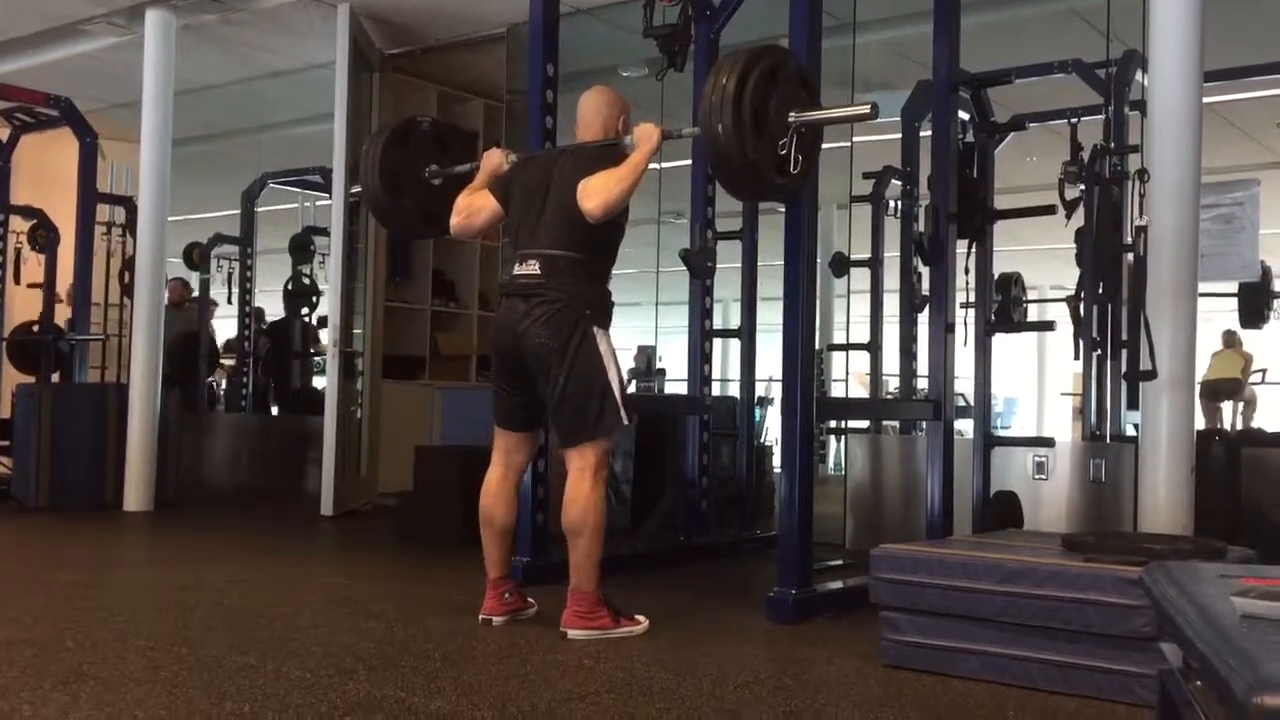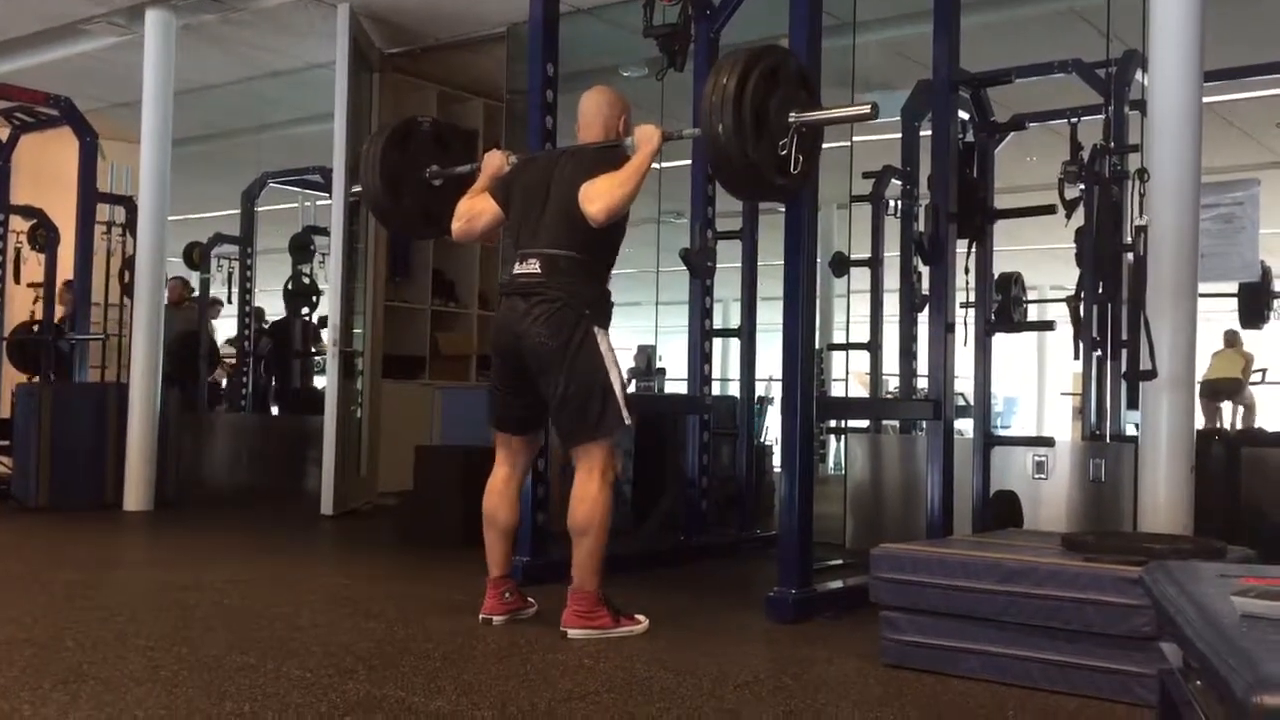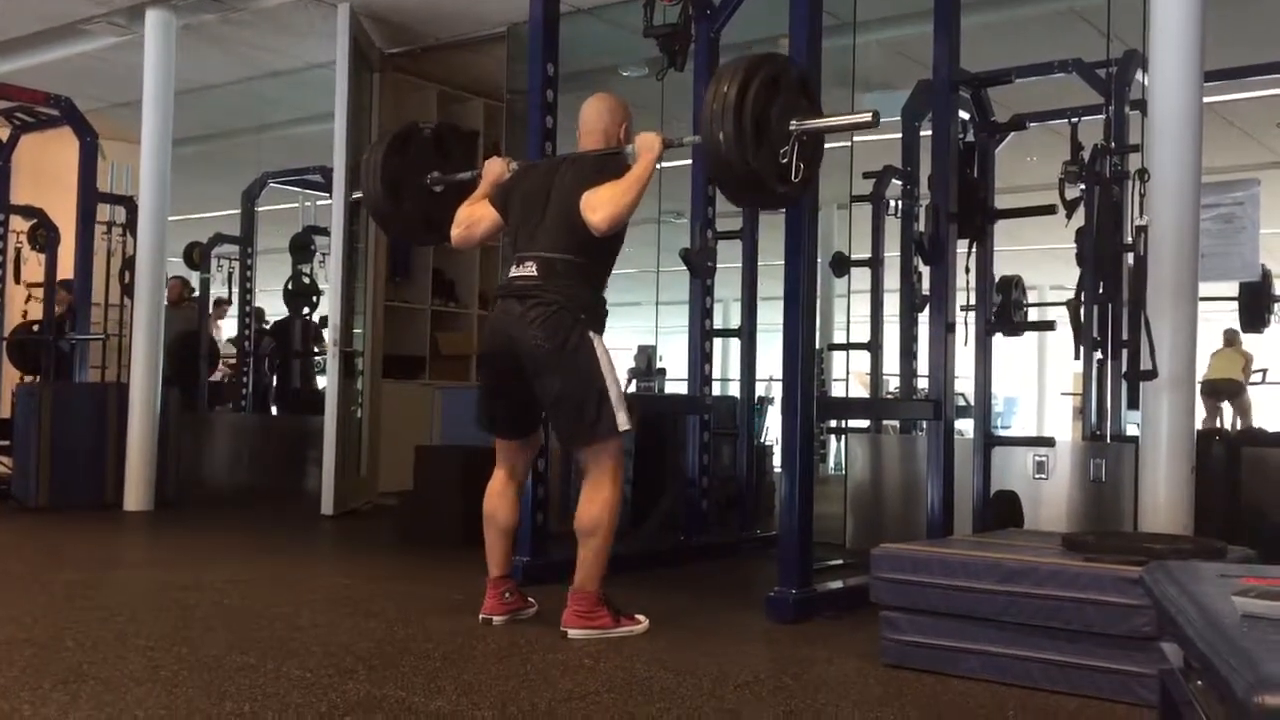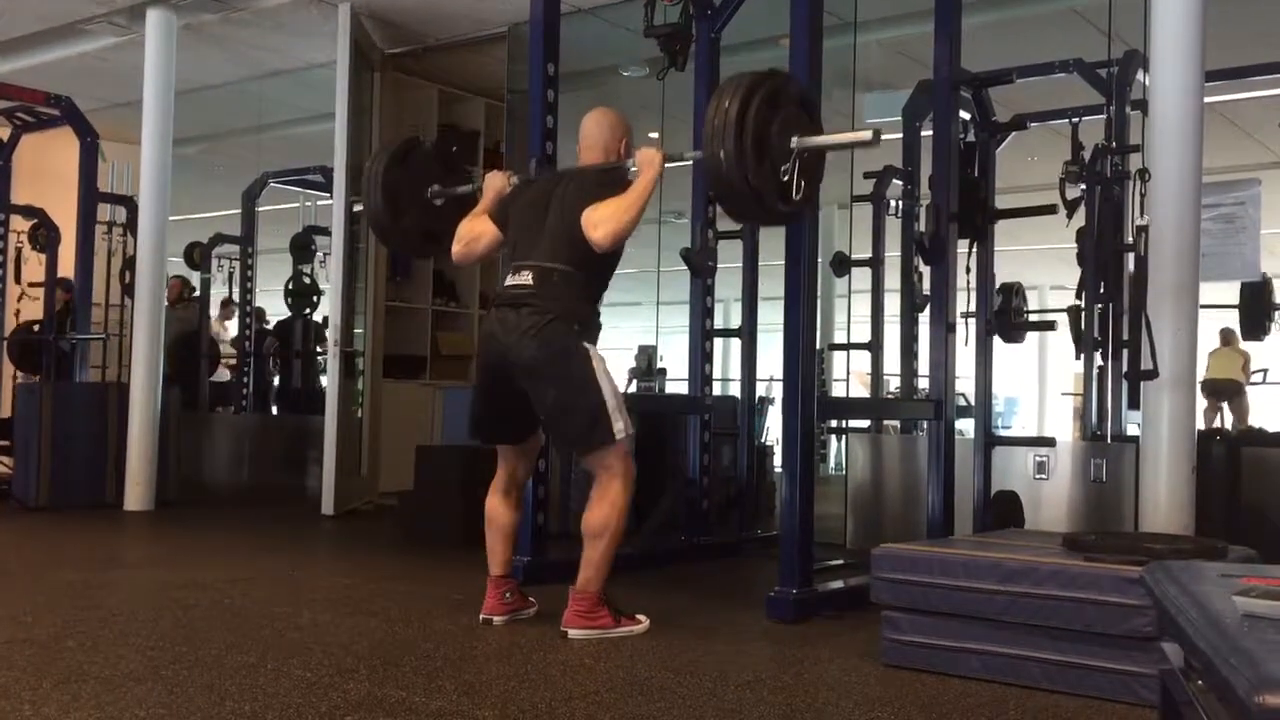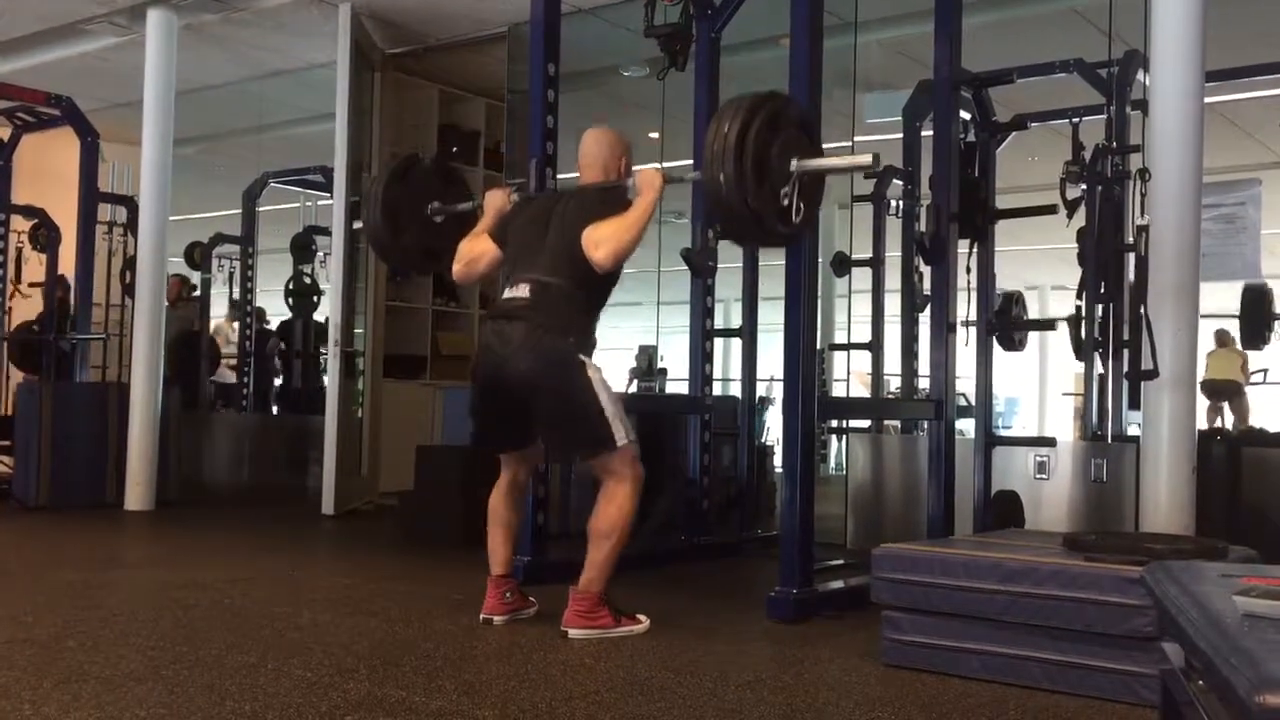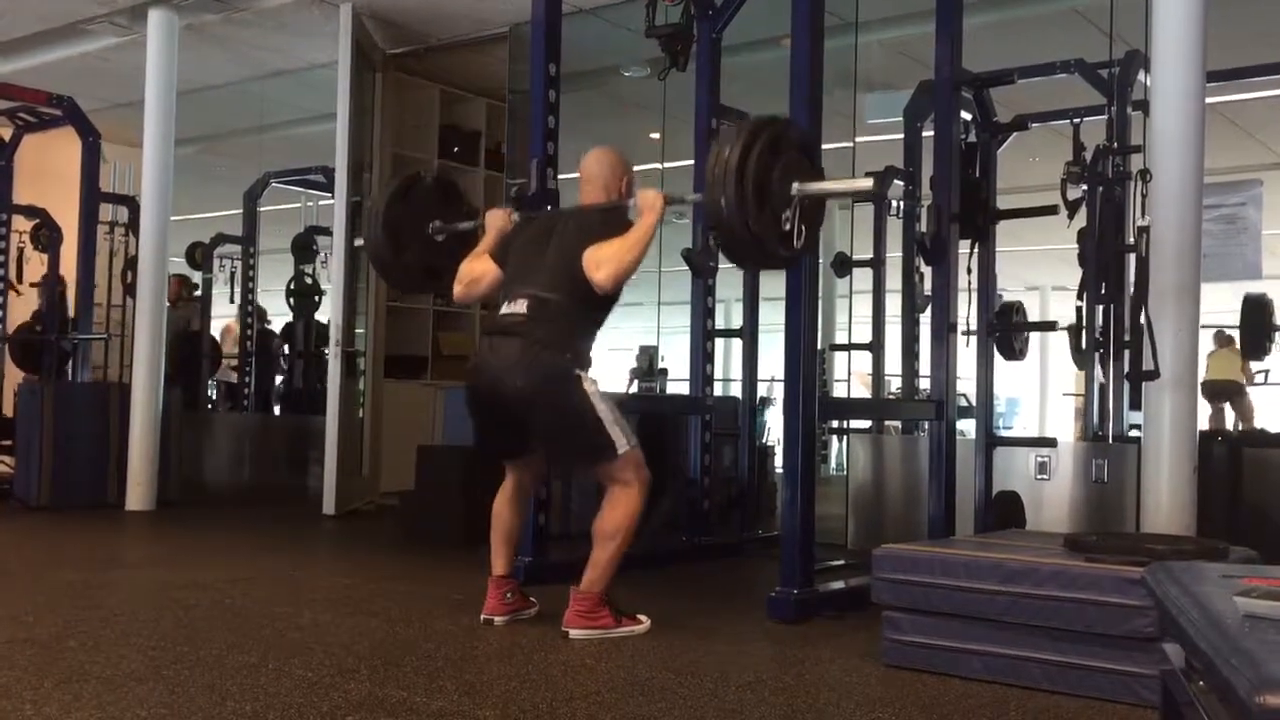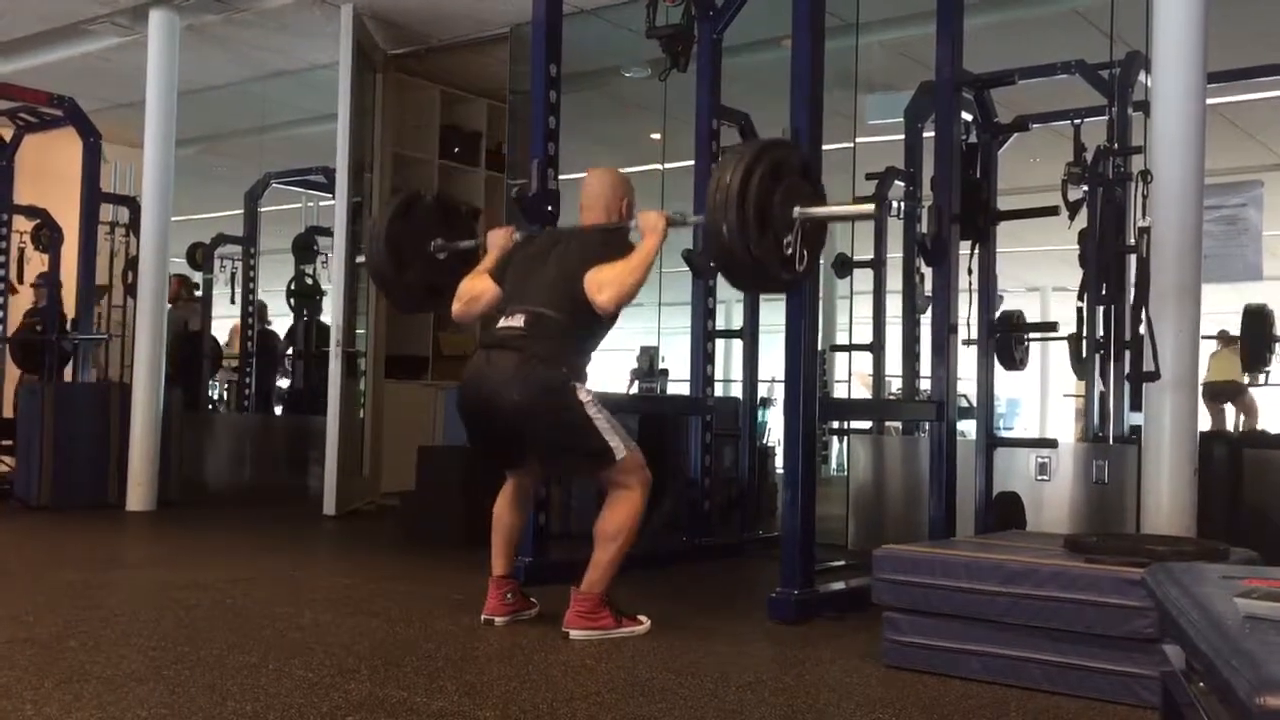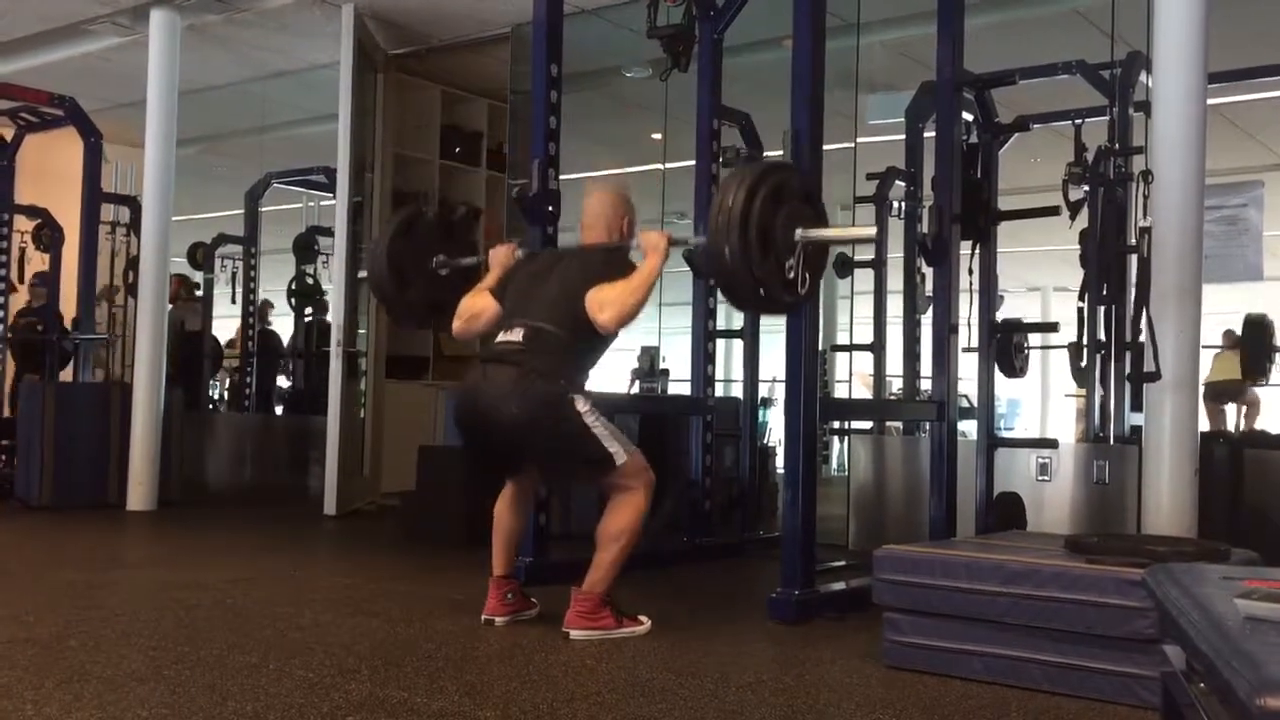
dt=0.1s
person 1, frame 1
left shoulder: (528, 167)
right shoulder: (609, 158)
left elbow: (461, 221)
right elbow: (595, 203)
left wrist: (487, 172)
right wrist: (645, 149)
left hip: (512, 317)
right hip: (565, 319)
left knee: (505, 462)
right knee: (587, 464)
left ankle: (498, 592)
right ankle: (585, 607)
person 1, frame 2
left shoulder: (529, 167)
right shoulder: (611, 159)
left elbow: (463, 225)
right elbow: (598, 207)
left wrist: (488, 174)
right wrist: (646, 150)
left hip: (512, 317)
right hip: (566, 319)
left knee: (509, 463)
right knee: (595, 465)
left ankle: (499, 592)
right ankle: (585, 607)
person 1, frame 3
left shoulder: (530, 174)
right shoulder: (611, 166)
left elbow: (462, 233)
right elbow: (601, 217)
left wrist: (489, 182)
right wrist: (647, 160)
left hip: (504, 322)
right hip: (560, 326)
left knee: (510, 464)
right knee: (605, 467)
left ankle: (500, 593)
right ankle: (586, 607)
person 1, frame 4
left shoulder: (530, 188)
right shoulder: (610, 181)
left elbow: (463, 248)
right elbow: (602, 233)
left wrist: (490, 195)
right wrist: (649, 175)
left hip: (499, 331)
right hip: (555, 336)
left knee: (511, 468)
right knee: (614, 470)
left ankle: (500, 592)
right ankle: (587, 607)
person 1, frame 5
left shoulder: (531, 206)
right shoulder: (611, 199)
left elbow: (463, 268)
right elbow: (603, 253)
left wrist: (492, 214)
right wrist: (649, 195)
left hip: (493, 346)
right hip: (549, 350)
left knee: (516, 469)
right knee: (622, 473)
left ankle: (500, 592)
right ankle: (587, 606)
person 1, frame 6
left shoulder: (531, 225)
right shoulder: (611, 220)
left elbow: (464, 287)
right elbow: (603, 274)
left wrist: (493, 233)
right wrist: (650, 216)
left hip: (490, 363)
right hip: (545, 366)
left knee: (521, 473)
right knee: (629, 477)
left ankle: (501, 593)
right ankle: (588, 606)
person 1, frame 7
left shoulder: (531, 245)
right shoulder: (610, 242)
left elbow: (462, 307)
right elbow: (605, 296)
left wrist: (494, 252)
right wrist: (652, 239)
left hip: (479, 379)
right hip: (537, 381)
left knee: (522, 474)
right knee: (631, 478)
left ankle: (502, 593)
right ankle: (588, 608)
person 1, frame 8
left shoulder: (532, 263)
right shoulder: (611, 260)
left elbow: (463, 324)
right elbow: (607, 315)
left wrist: (496, 270)
right wrist: (654, 259)
left hip: (477, 394)
right hip: (535, 395)
left knee: (521, 477)
right knee: (634, 481)
left ankle: (502, 594)
right ankle: (589, 607)
